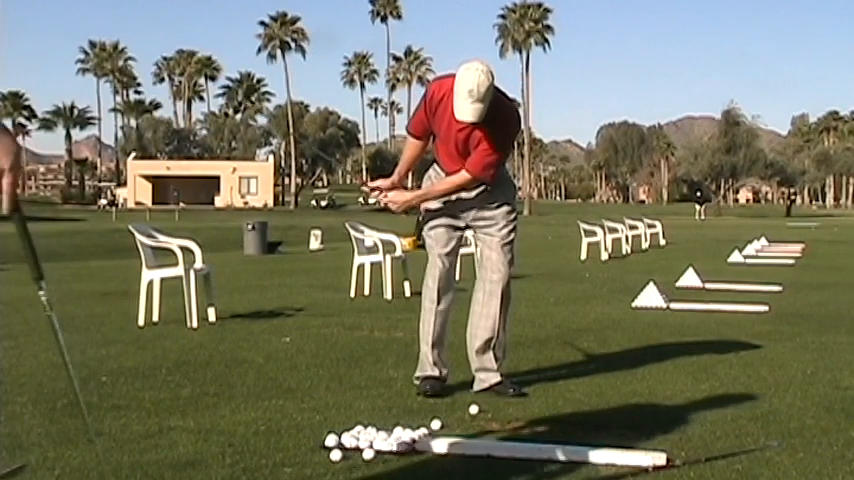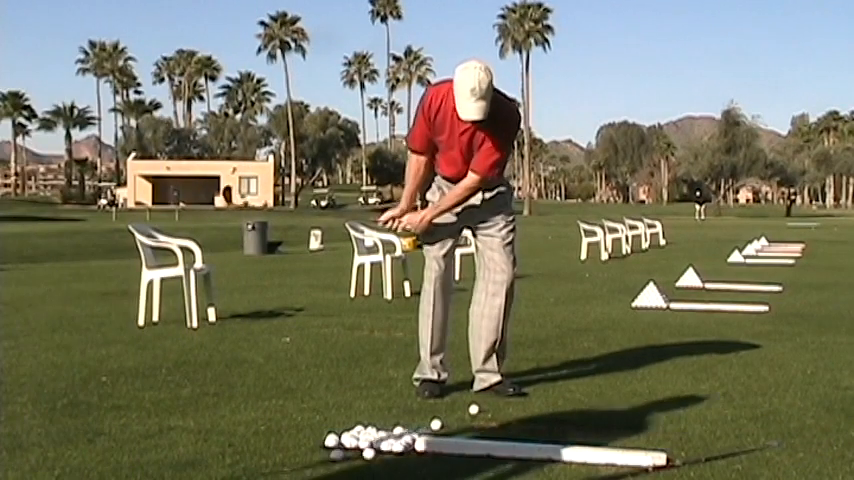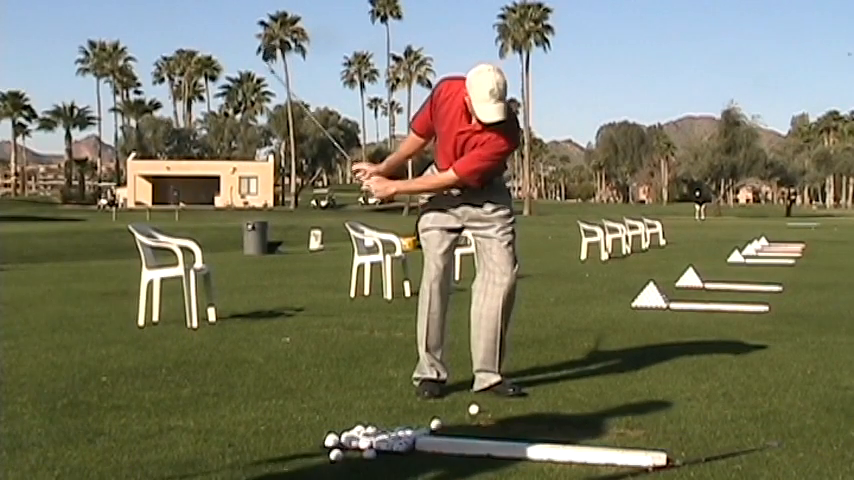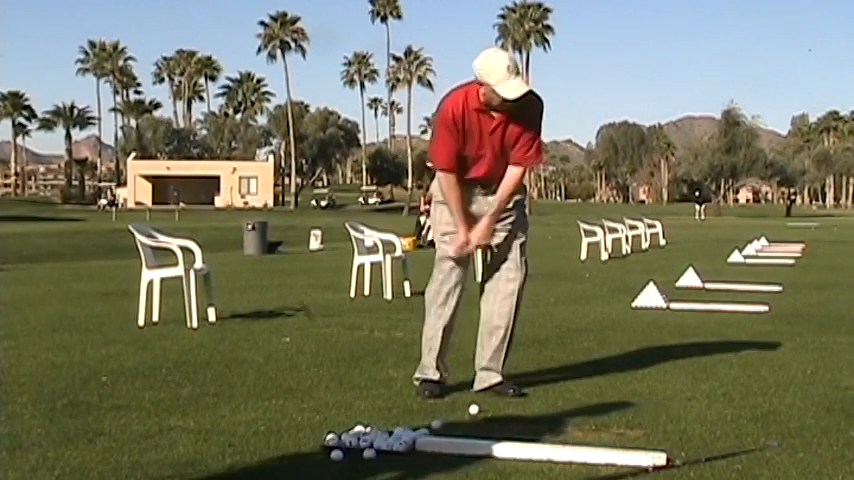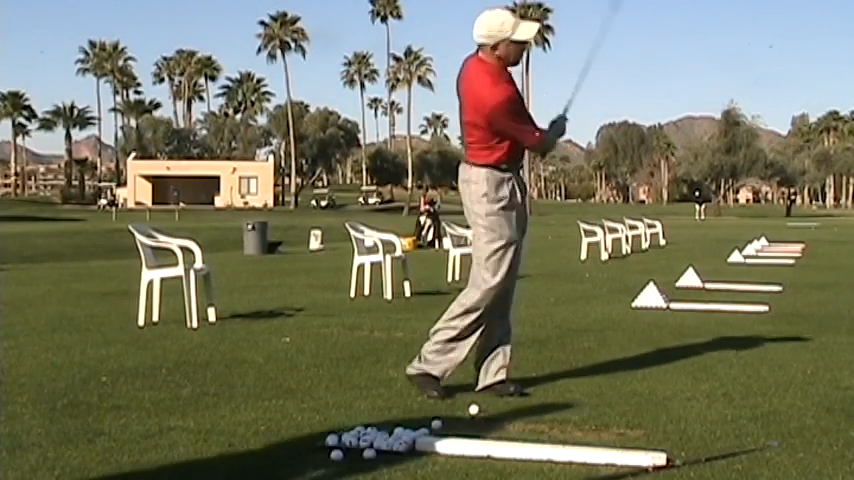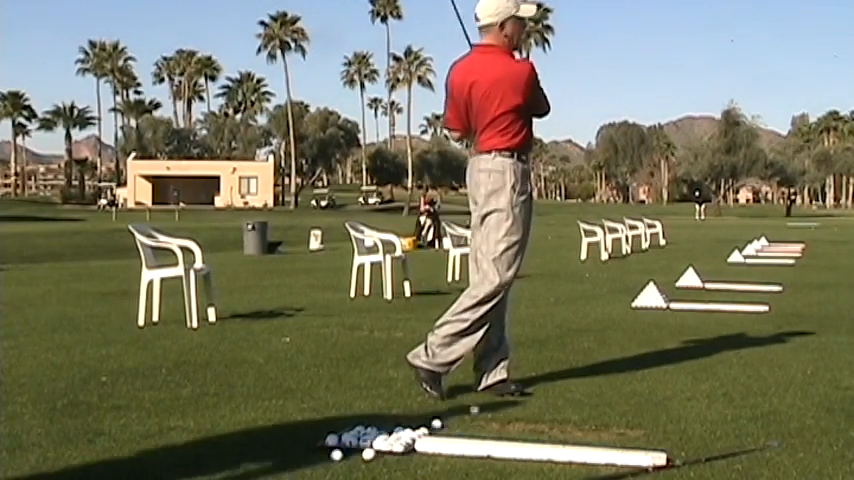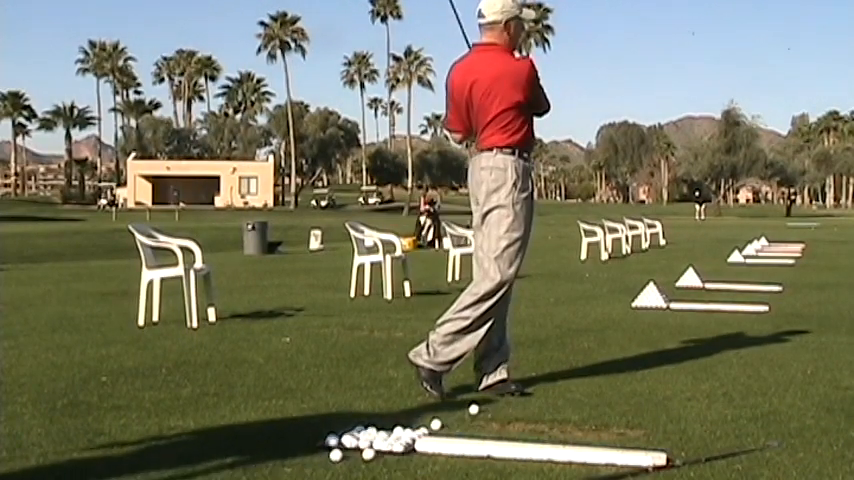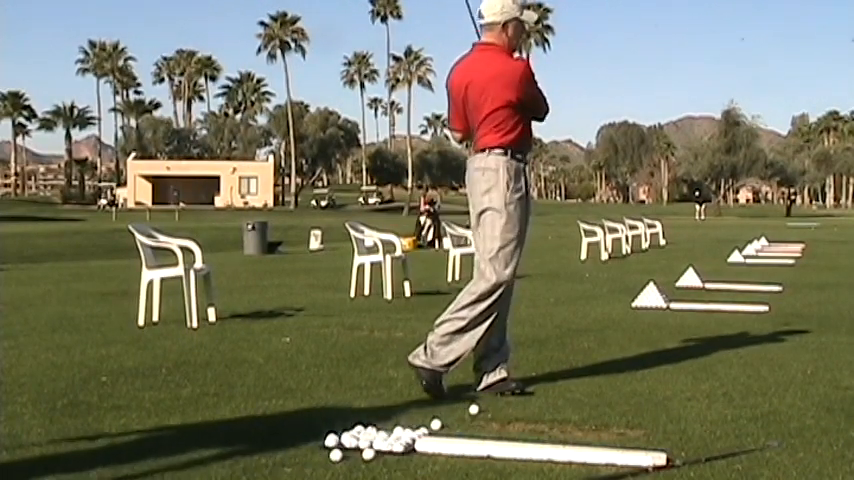
dt=0.3s
person 1, frame 1
left shoulder: (506, 118)
right shoulder: (437, 90)
left elbow: (470, 176)
right elbow: (419, 136)
left wrist: (413, 198)
right wrist: (397, 180)
left hip: (490, 191)
right hip: (443, 183)
left knee: (496, 274)
right knee: (439, 270)
left ankle: (487, 371)
right ankle: (431, 368)
person 1, frame 2
left shoulder: (506, 117)
right shoulder: (435, 98)
left elbow: (478, 179)
right elbow: (420, 155)
left wrist: (427, 216)
right wrist: (406, 205)
left hip: (490, 196)
right hip: (443, 189)
left knee: (500, 275)
right knee: (436, 274)
left ankle: (488, 371)
right ankle: (430, 371)
person 1, frame 3
left shoulder: (505, 133)
right shoulder: (445, 91)
left elbow: (454, 178)
right elbow: (420, 134)
left wrist: (395, 188)
right wrist: (384, 168)
left hip: (486, 198)
right hip: (441, 193)
left knee: (501, 276)
right knee: (435, 274)
left ankle: (488, 372)
right ankle: (429, 370)
person 1, frame 4
left shoulder: (529, 105)
right shoulder: (454, 108)
left elbow: (518, 170)
right elbow: (446, 175)
left wrist: (489, 220)
right wrist: (461, 227)
left hip: (503, 193)
right hip: (456, 192)
left knee: (511, 277)
right knee: (449, 275)
left ankle: (489, 372)
right ankle: (431, 371)
person 1, frame 5
left shoulder: (475, 66)
right shoulder: (496, 95)
right elbow: (538, 143)
left wrist: (538, 132)
right wrist: (554, 131)
left hip: (504, 178)
right hip: (490, 184)
left knee: (502, 278)
right knee: (489, 280)
left ankle: (492, 371)
right ankle: (430, 363)
person 1, frame 6
left shoulder: (459, 71)
right shoulder: (521, 71)
left elbow: (456, 131)
right elbow: (542, 110)
left hip: (481, 167)
right hip: (507, 171)
left knee: (488, 274)
right knee: (495, 277)
left ankle: (491, 371)
right ankle: (432, 356)
person 1, frame 7
left shoulder: (458, 72)
right shoulder: (521, 69)
left elbow: (458, 134)
right elbow: (541, 108)
left hip: (482, 166)
right hip: (508, 169)
left knee: (491, 272)
right knee: (497, 274)
left ankle: (491, 370)
right ankle: (433, 354)
person 1, frame 8
left shoulder: (460, 70)
right shoulder: (515, 69)
left elbow: (459, 133)
right elbow: (540, 111)
left hip: (483, 165)
right hip: (503, 170)
left knee: (498, 273)
right knee: (495, 274)
left ankle: (491, 369)
right ankle: (433, 356)
